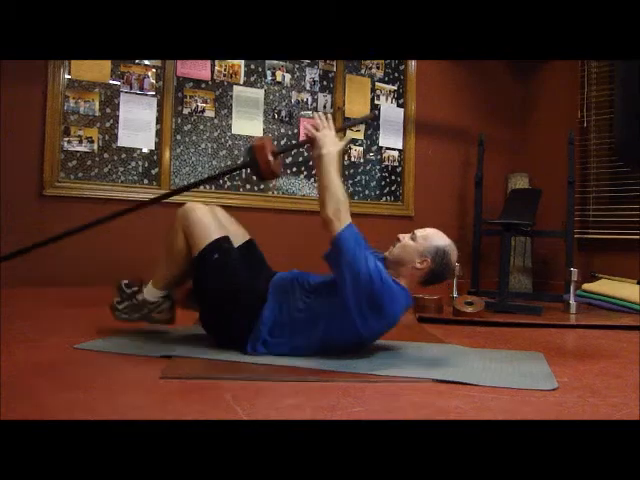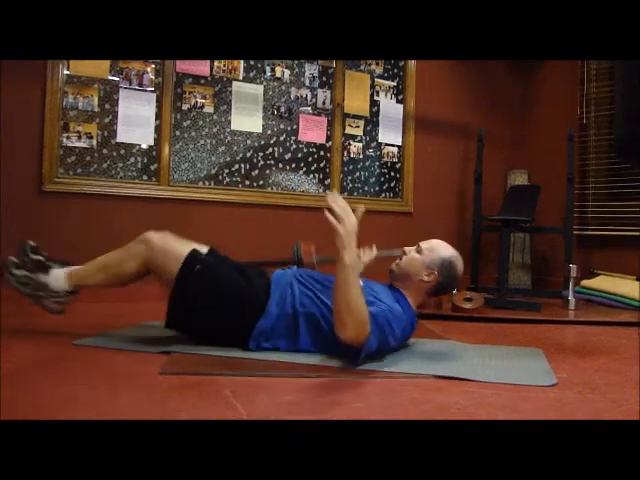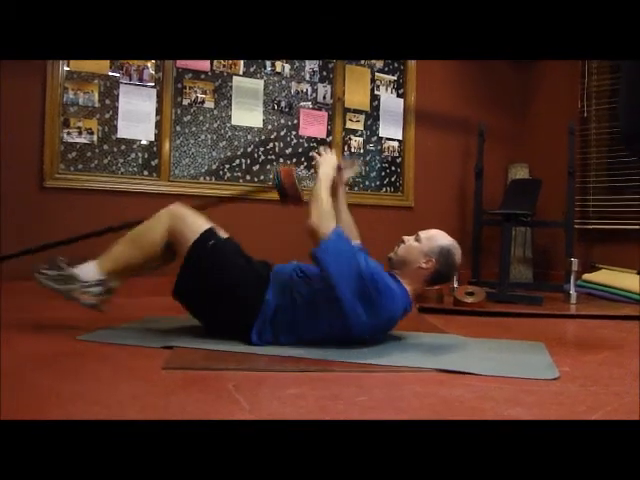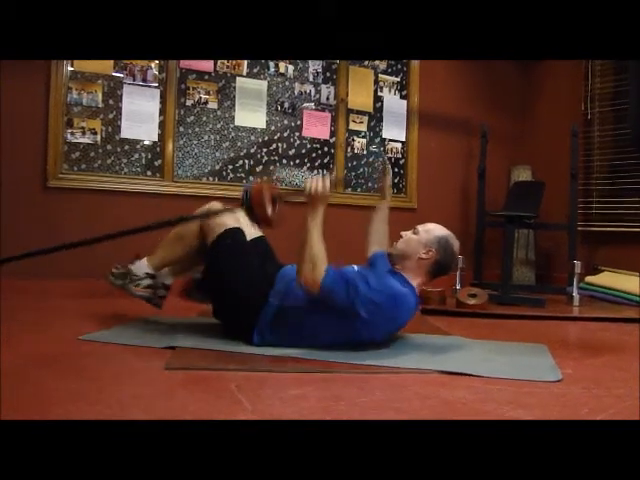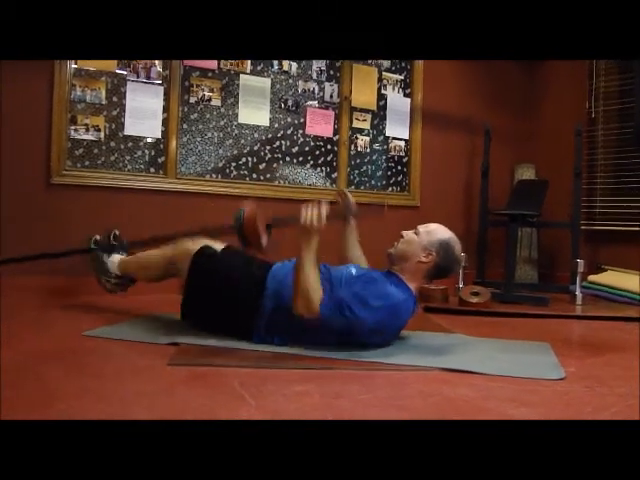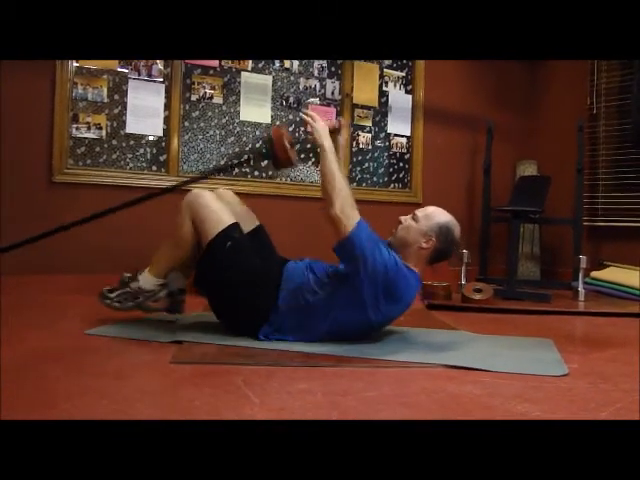
dt=0.4s
person 1, frame 1
left shoulder: (378, 291)
right shoulder: (384, 279)
left elbow: (333, 217)
right elbow: (344, 229)
left wrist: (327, 154)
right wrist: (327, 159)
left hip: (250, 323)
right hip: (268, 293)
left knee: (191, 214)
right knee: (213, 213)
left ankle: (152, 297)
right ankle: (160, 294)
person 1, frame 2
left shoulder: (392, 317)
right shoulder: (391, 297)
left elbow: (349, 332)
left wrist: (348, 260)
right wrist: (352, 267)
left hip: (252, 316)
right hip: (263, 289)
left knee: (151, 244)
right knee: (163, 243)
left ankle: (59, 282)
right ankle: (68, 276)
person 1, frame 3
left shoulder: (381, 293)
right shoulder: (388, 289)
left elbow: (318, 225)
right elbow: (351, 249)
left wrist: (325, 173)
right wrist: (338, 192)
left hip: (256, 309)
right hip: (270, 287)
left knee: (177, 215)
right knee: (188, 234)
left ankle: (90, 277)
right ankle: (96, 275)
person 1, frame 4
left shoulder: (386, 296)
right shoulder: (396, 289)
left elbow: (310, 278)
right elbow: (377, 256)
left wrist: (315, 212)
right wrist: (384, 202)
left hip: (260, 311)
right hip: (275, 287)
left knee: (215, 215)
right knee: (229, 213)
left ankle: (145, 273)
right ankle: (161, 279)
person 1, frame 5
left shoulder: (385, 303)
right shoulder: (396, 291)
left elbow: (305, 306)
left wrist: (308, 242)
right wrist: (350, 224)
left hip: (257, 309)
right hip: (269, 280)
left knee: (183, 250)
right knee: (200, 245)
left ankle: (116, 267)
right ankle: (125, 265)
person 1, frame 6
left shoulder: (391, 277)
right shoulder: (393, 266)
left elbow: (339, 215)
right elbow: (347, 214)
left wrist: (325, 145)
right wrist: (338, 154)
left hip: (262, 310)
right hip: (278, 283)
left knee: (197, 202)
right knee: (221, 197)
left ankle: (148, 285)
right ankle: (159, 283)
